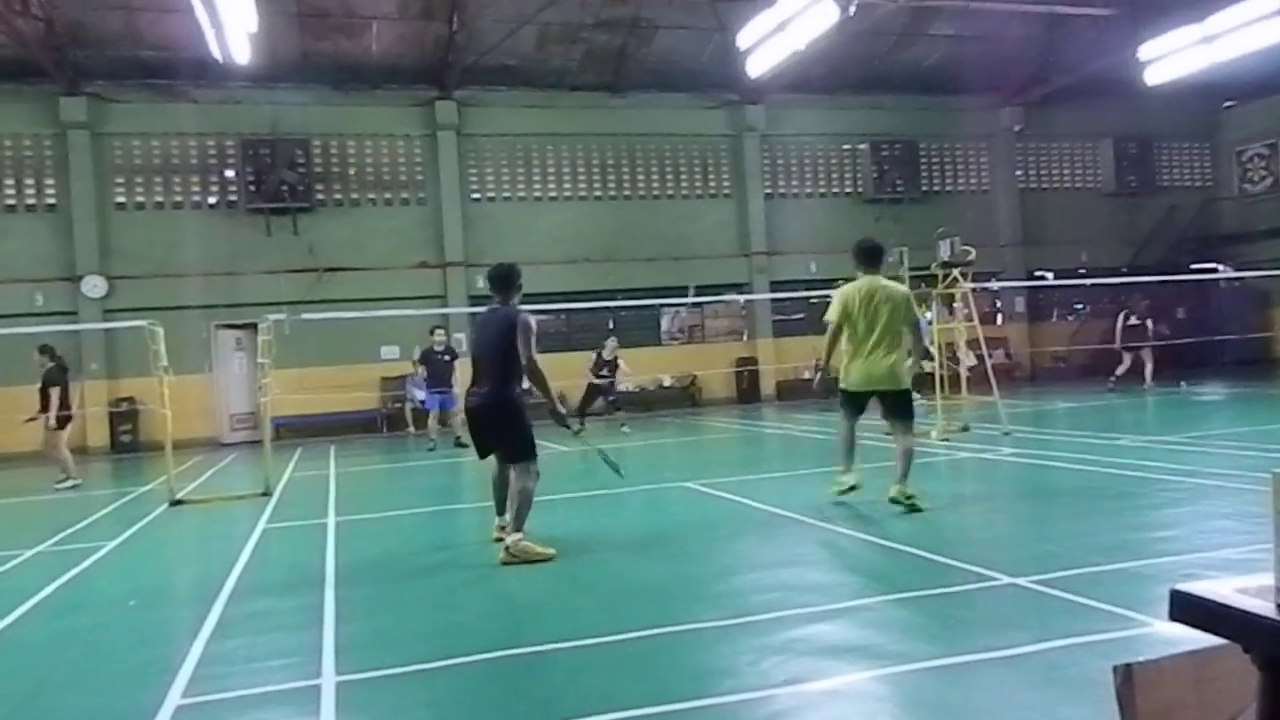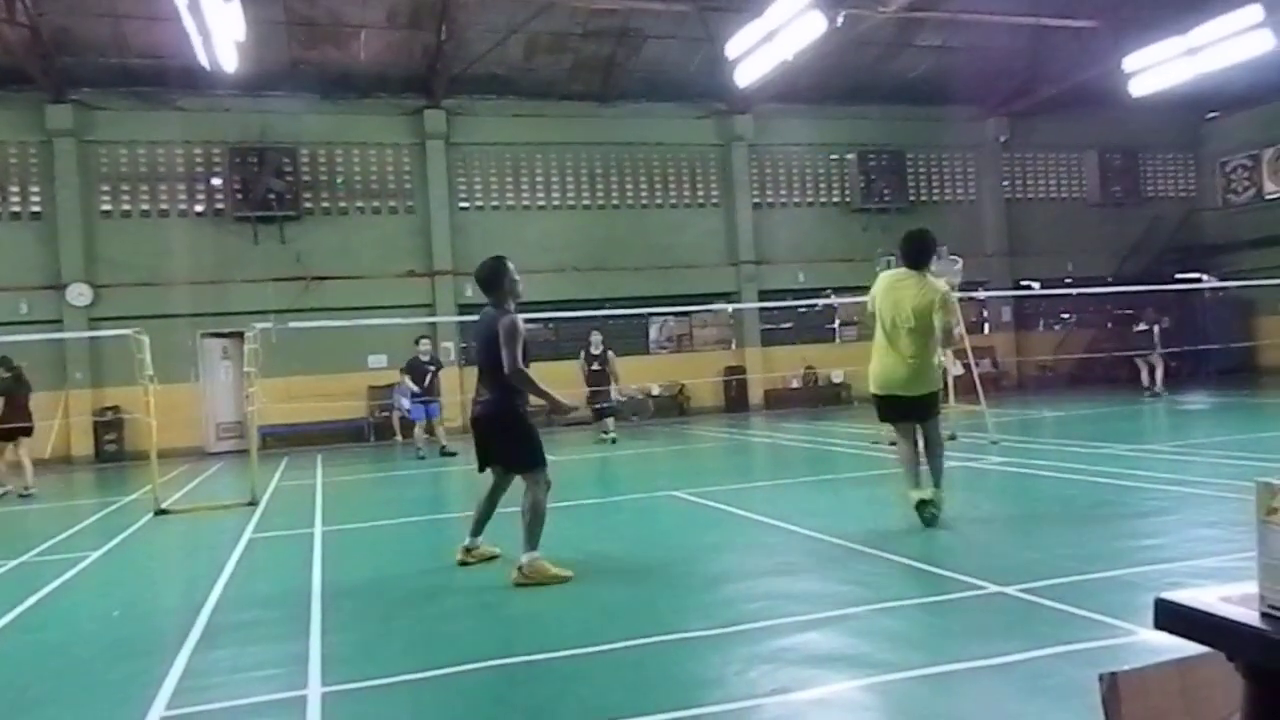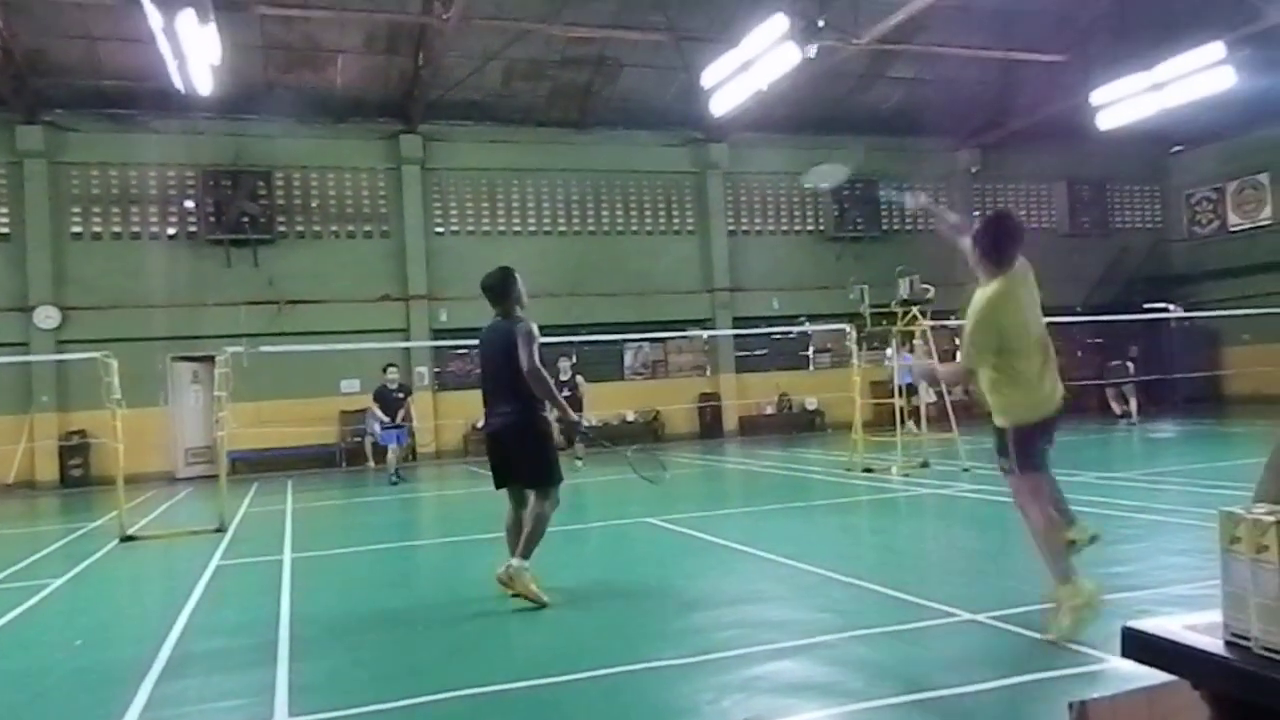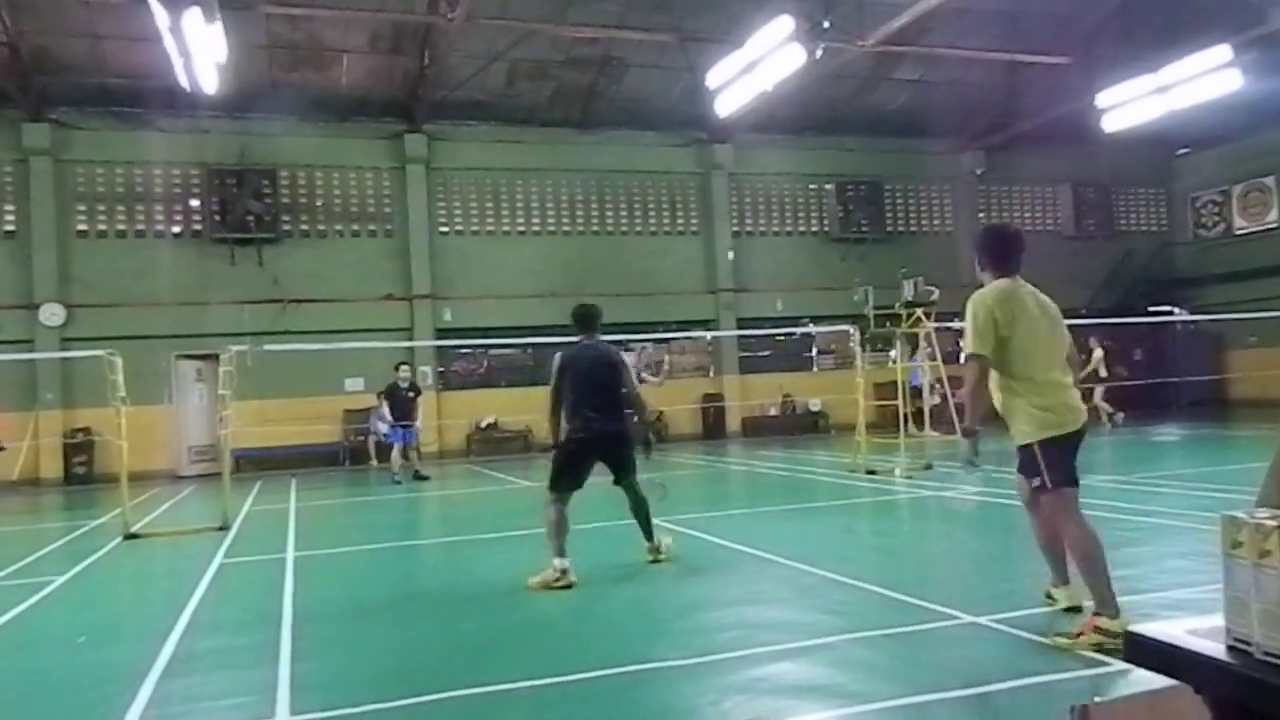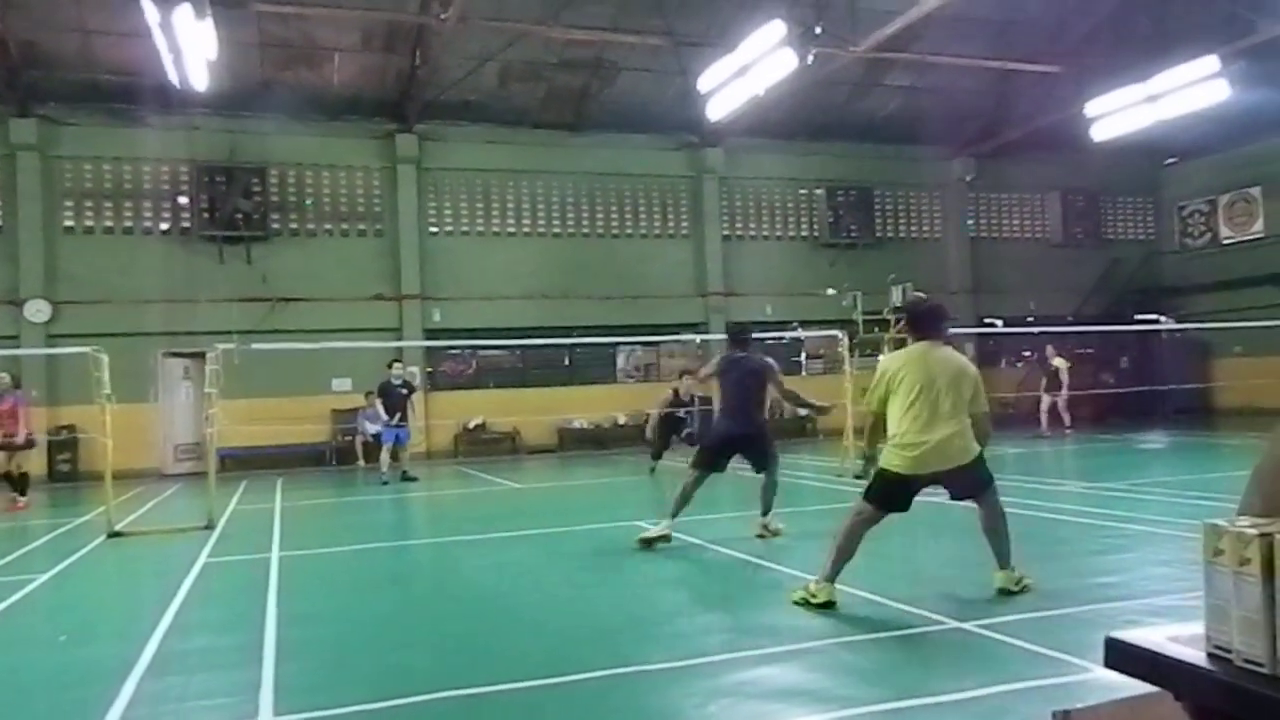
dt=0.7s
person 1, frame 1
left shoulder: (845, 294)
right shoulder: (900, 293)
left elbow: (833, 332)
right elbow: (916, 334)
left wrist: (823, 366)
right wrist: (915, 357)
left hip: (856, 374)
right hip: (893, 374)
left knee: (848, 422)
right knee: (904, 432)
left ankle: (847, 475)
right ankle: (900, 487)
person 1, frame 2
left shoulder: (884, 280)
right shoulder: (938, 292)
left elbow: (873, 309)
right elbow: (945, 340)
right wrist: (946, 338)
left hip: (884, 376)
right hip: (920, 375)
left knee: (905, 436)
right knee: (930, 431)
left ankle: (917, 493)
right ankle: (934, 491)
person 1, frame 3
left shoulder: (987, 304)
right shoulder: (1017, 269)
left elbow: (965, 372)
right elbow: (964, 234)
left wrist: (934, 373)
right wrist: (932, 209)
left hip: (1019, 411)
right hip: (1046, 397)
left knee: (1030, 498)
right knee: (1033, 483)
left ankle: (1073, 589)
right ankle: (1072, 528)
person 1, frame 4
left shoulder: (985, 301)
right shoulder: (1039, 299)
left elbow: (977, 369)
right elbow: (1071, 360)
left wrist: (969, 425)
left hip: (1038, 424)
right hip: (1067, 416)
left knee: (1062, 514)
right knee: (1037, 500)
left ankle: (1108, 622)
right ankle: (1062, 587)
person 1, frame 5
left shoulder: (892, 363)
right shoulder: (965, 367)
left elbow: (874, 419)
right elbow: (983, 427)
left wrist: (869, 455)
right wrist: (973, 451)
left hip: (905, 458)
right hip: (958, 452)
left knee: (860, 518)
right knee: (990, 501)
left ankle: (823, 585)
right ankle: (1007, 574)
person 2, frame 1
left shoulder: (481, 320)
right shoulder: (521, 319)
right elbow: (528, 363)
right wrist: (554, 403)
left hip: (476, 401)
right hip: (502, 401)
left knee: (503, 461)
right knee: (526, 469)
left ankle: (502, 523)
right ankle: (514, 541)
person 2, frame 2
left shoulder: (486, 319)
right shoulder: (508, 321)
right elbow: (514, 371)
right wrist: (552, 400)
left hip: (486, 409)
right hip: (504, 411)
left knee: (501, 480)
right knee: (539, 480)
left ankle: (471, 545)
right ankle: (530, 562)
person 2, frame 3
left shoulder: (487, 334)
right shoulder: (523, 327)
right elbow: (531, 371)
right wrist: (564, 409)
left hip: (496, 424)
right hip: (525, 421)
left knee: (517, 501)
right knee: (546, 497)
left ankle: (517, 568)
right ankle: (517, 566)
person 2, frame 4
left shoulder: (563, 359)
right shoulder: (616, 356)
left elbow: (556, 404)
right elbow: (634, 397)
left wrist: (557, 440)
right wrist: (646, 430)
left hip: (578, 435)
right hip: (617, 432)
left knee: (556, 500)
right knee: (631, 487)
left ankle: (559, 566)
right ankle: (652, 544)
person 2, frame 5
left shoulder: (722, 362)
right shoulder: (765, 364)
left elbow: (700, 377)
right elbow: (786, 395)
right wrist: (816, 406)
left hip: (723, 431)
right hip: (755, 432)
left knee: (695, 477)
right knee: (771, 471)
left ankle: (667, 525)
right ankle: (765, 521)
